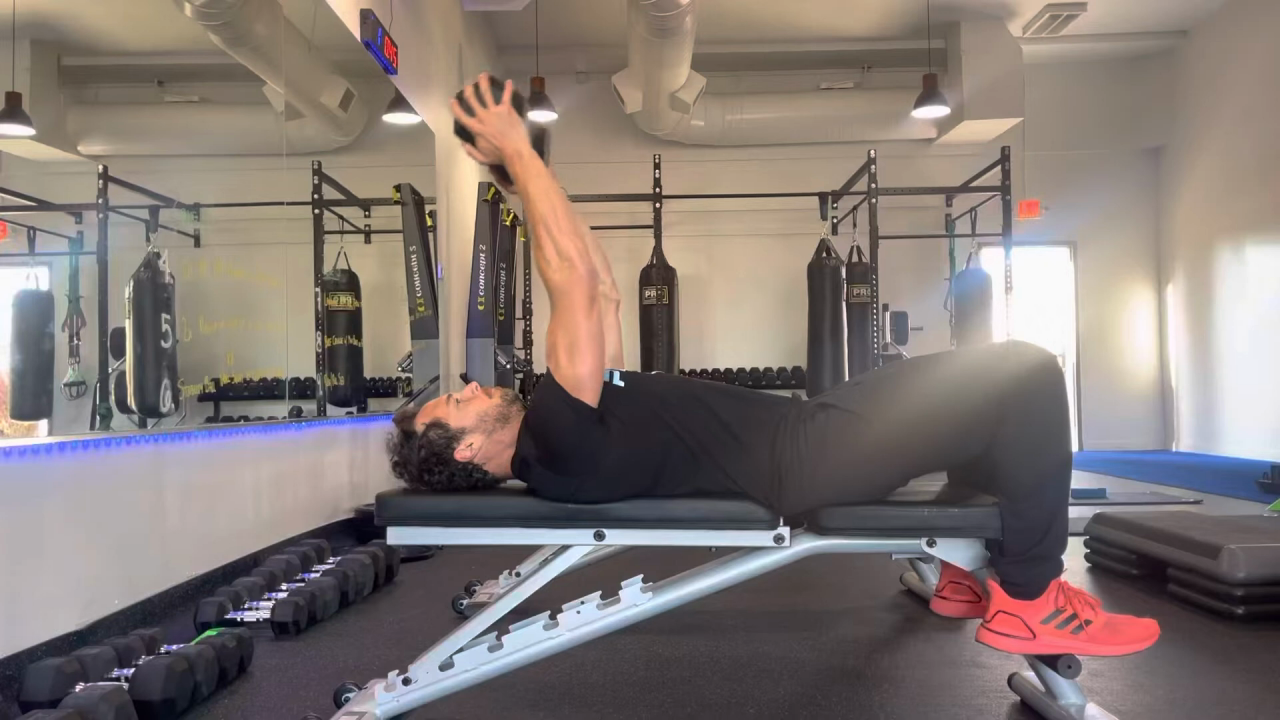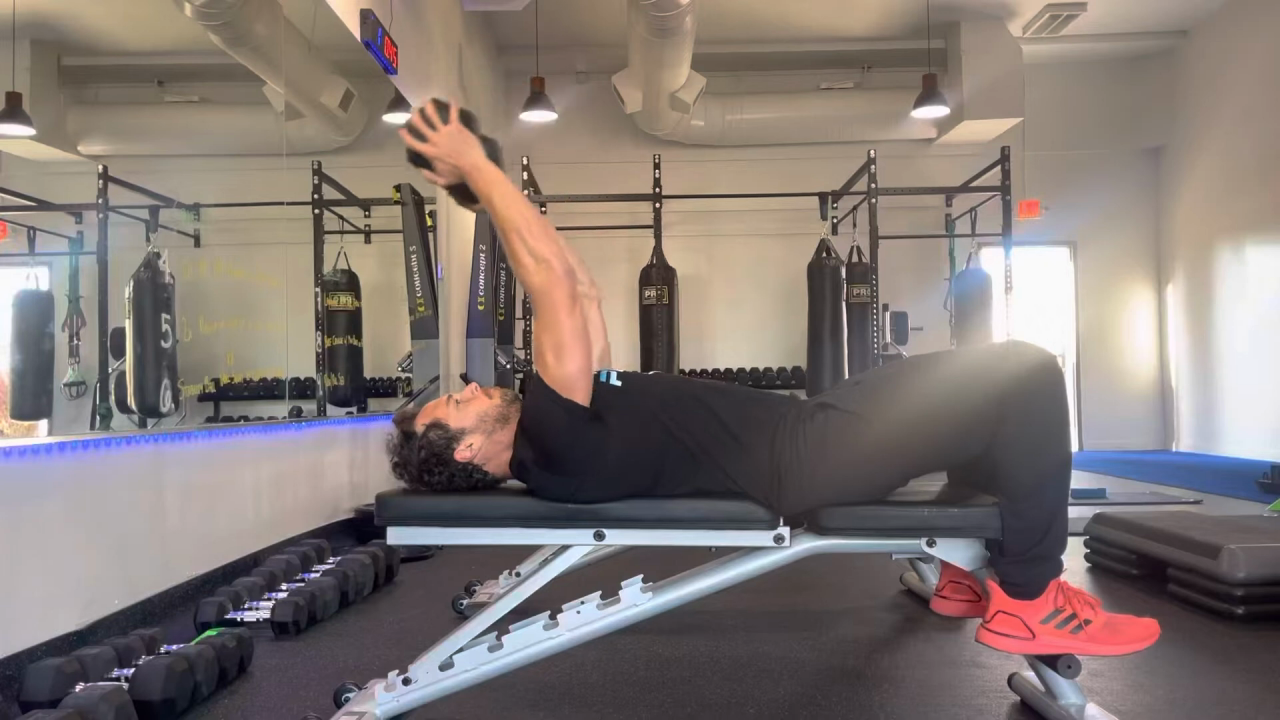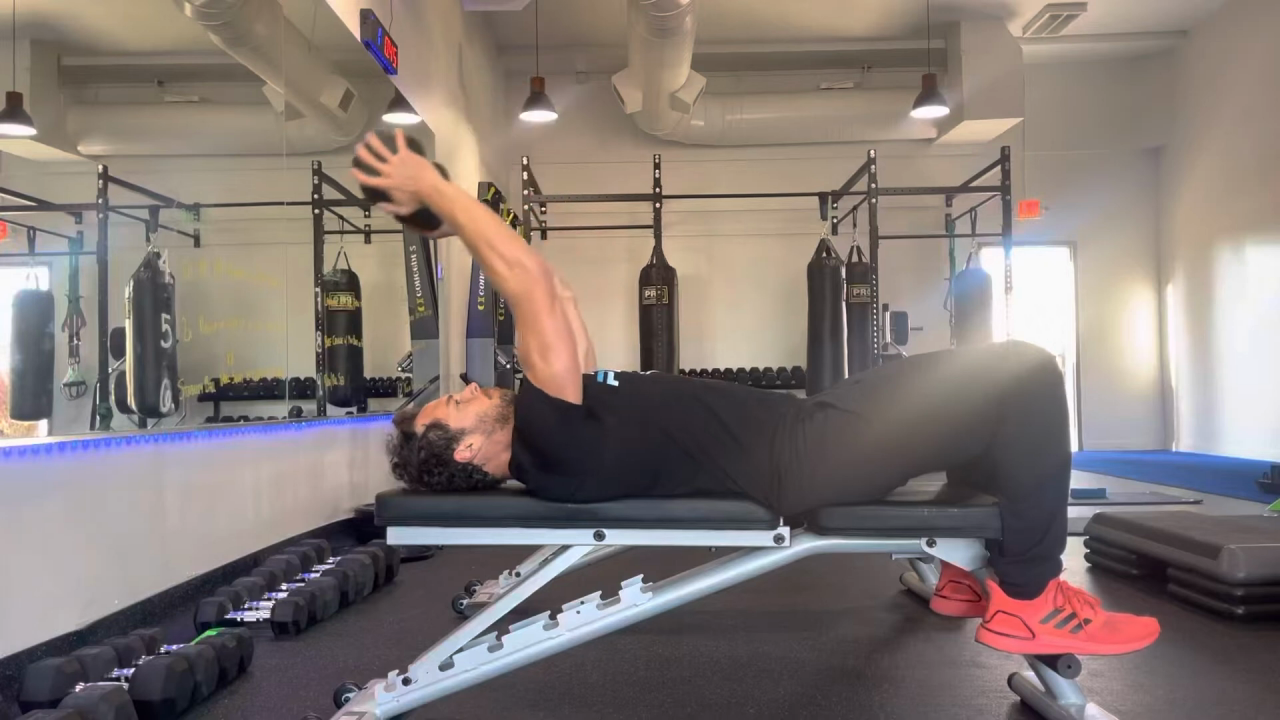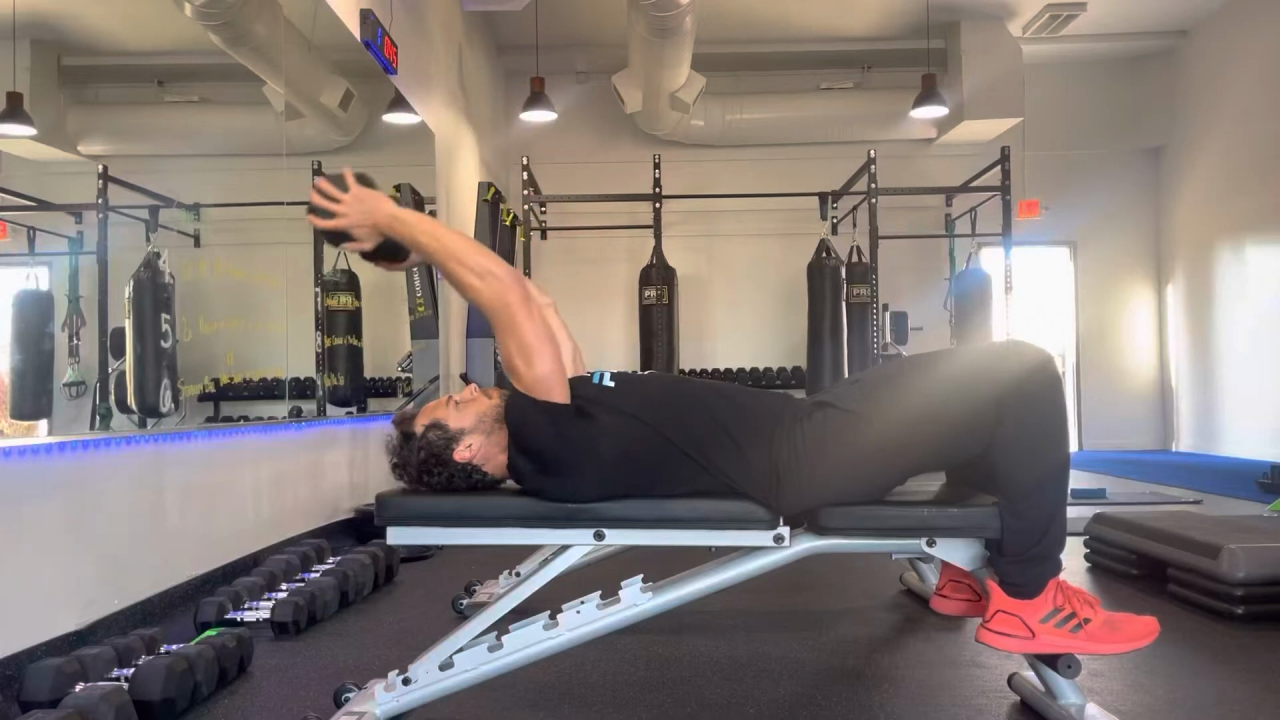
dt=0.2s
person 1, frame 1
left shoulder: (552, 430)
right shoulder: (559, 445)
left elbow: (595, 293)
right elbow: (577, 283)
left wrist: (520, 164)
right wrist: (518, 150)
left hip: (805, 423)
right hip: (809, 460)
left knee: (995, 383)
right knee: (1026, 375)
left ankle: (977, 568)
right ankle: (1027, 600)
person 1, frame 2
left shoulder: (555, 432)
right shoulder: (555, 448)
left elbow: (572, 296)
right elbow: (559, 283)
left wrist: (481, 181)
right wrist: (476, 165)
left hip: (805, 424)
right hip: (807, 459)
left knee: (994, 380)
right knee: (1026, 375)
left ankle: (977, 570)
right ankle: (1027, 601)
person 1, frame 3
left shoulder: (554, 428)
right shoulder: (551, 448)
left elbow: (547, 298)
right elbow: (534, 289)
left wrist: (446, 210)
right wrist: (433, 186)
left hip: (801, 422)
right hip: (805, 460)
left knee: (994, 381)
right knee: (1025, 376)
left ankle: (975, 568)
right ankle: (1025, 601)
person 1, frame 4
left shoulder: (547, 430)
right shoulder: (548, 451)
left elbow: (525, 309)
right elbow: (512, 300)
left wrist: (407, 232)
right wrist: (390, 216)
left hip: (800, 421)
right hip: (803, 459)
left knee: (989, 376)
right knee: (1022, 376)
left ankle: (973, 568)
right ankle: (1024, 600)
